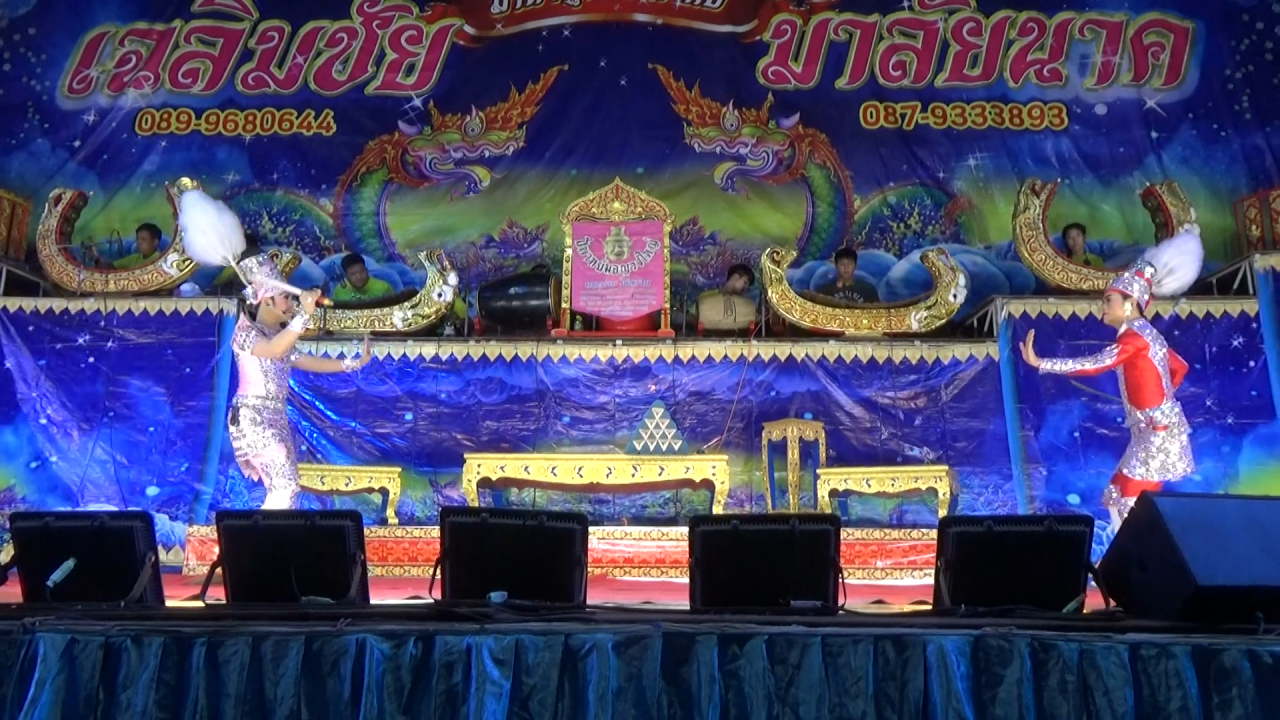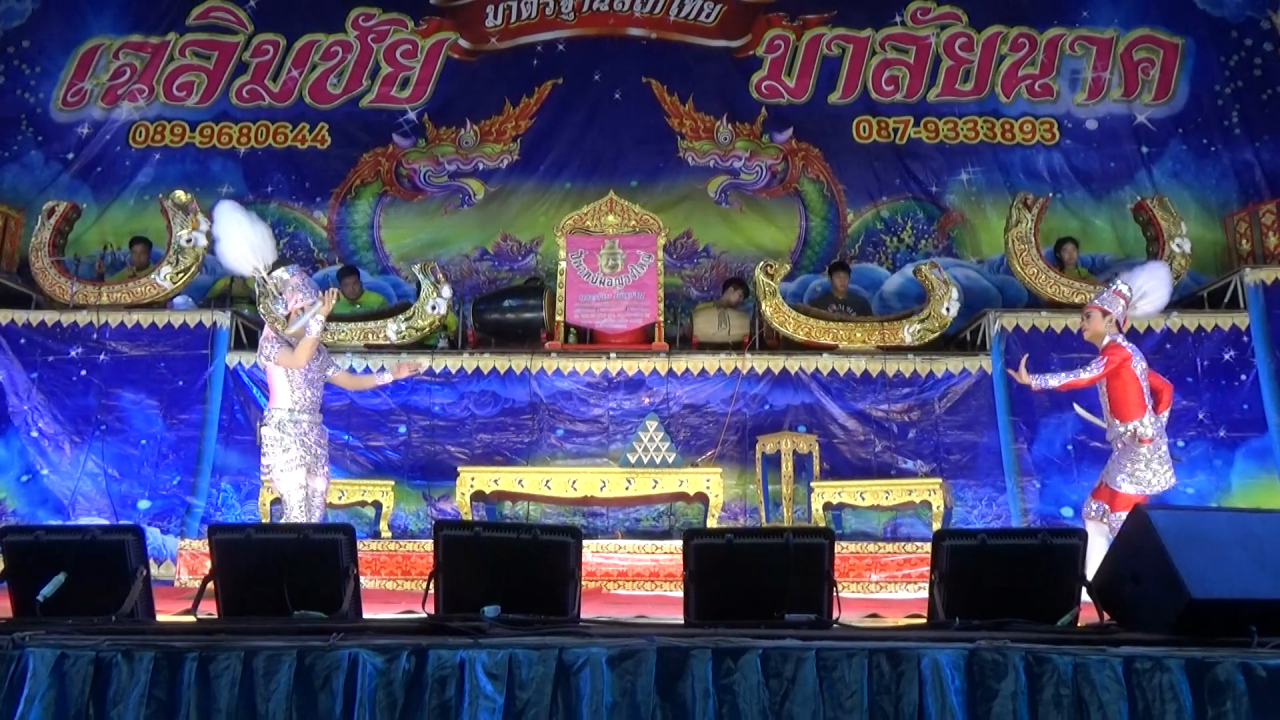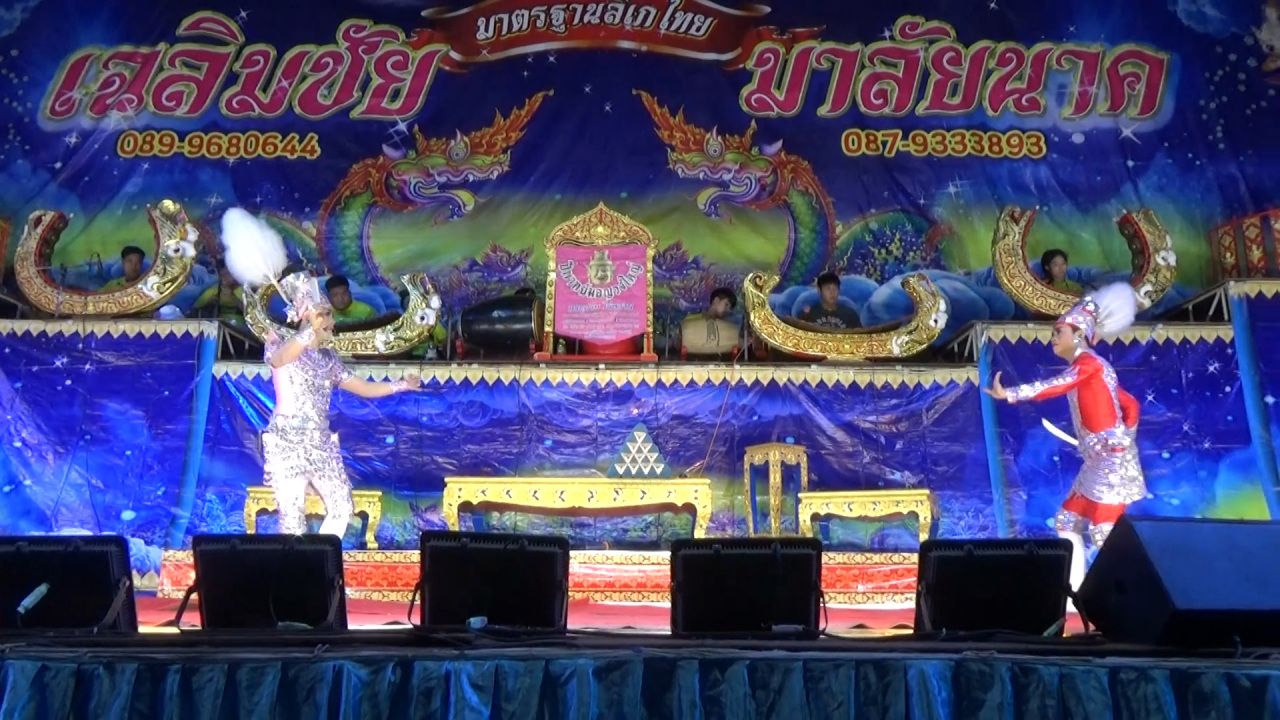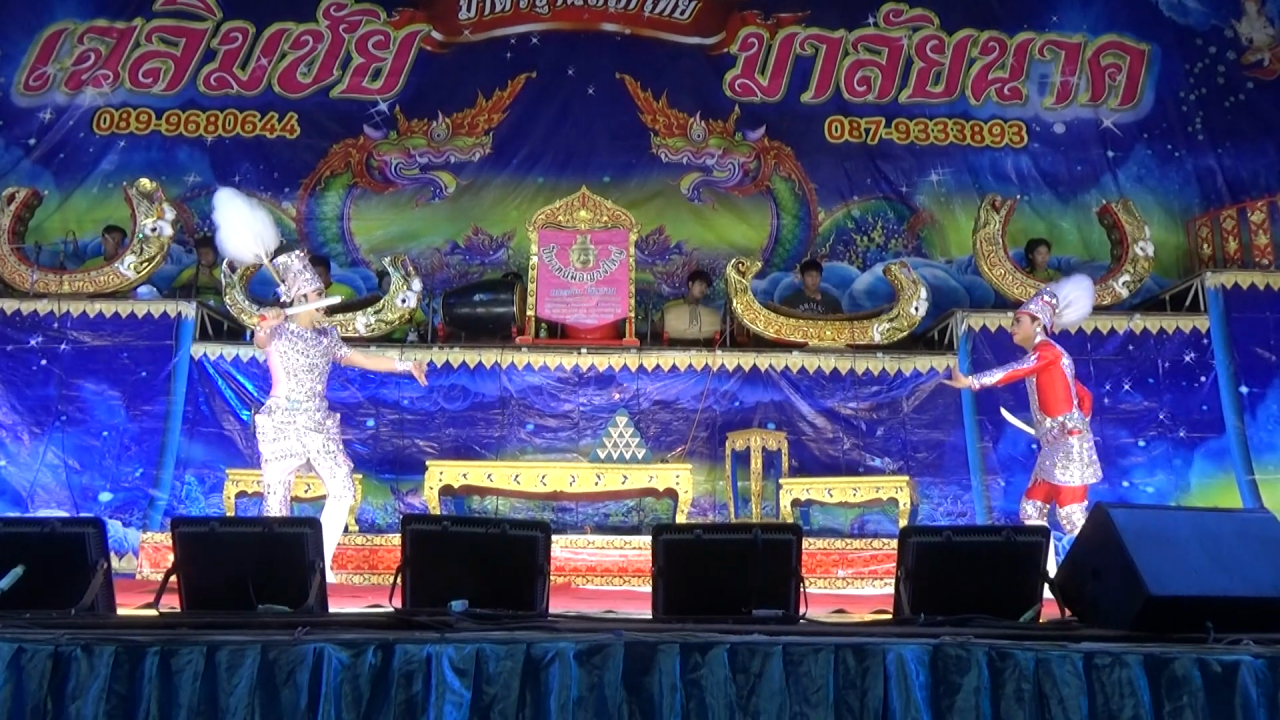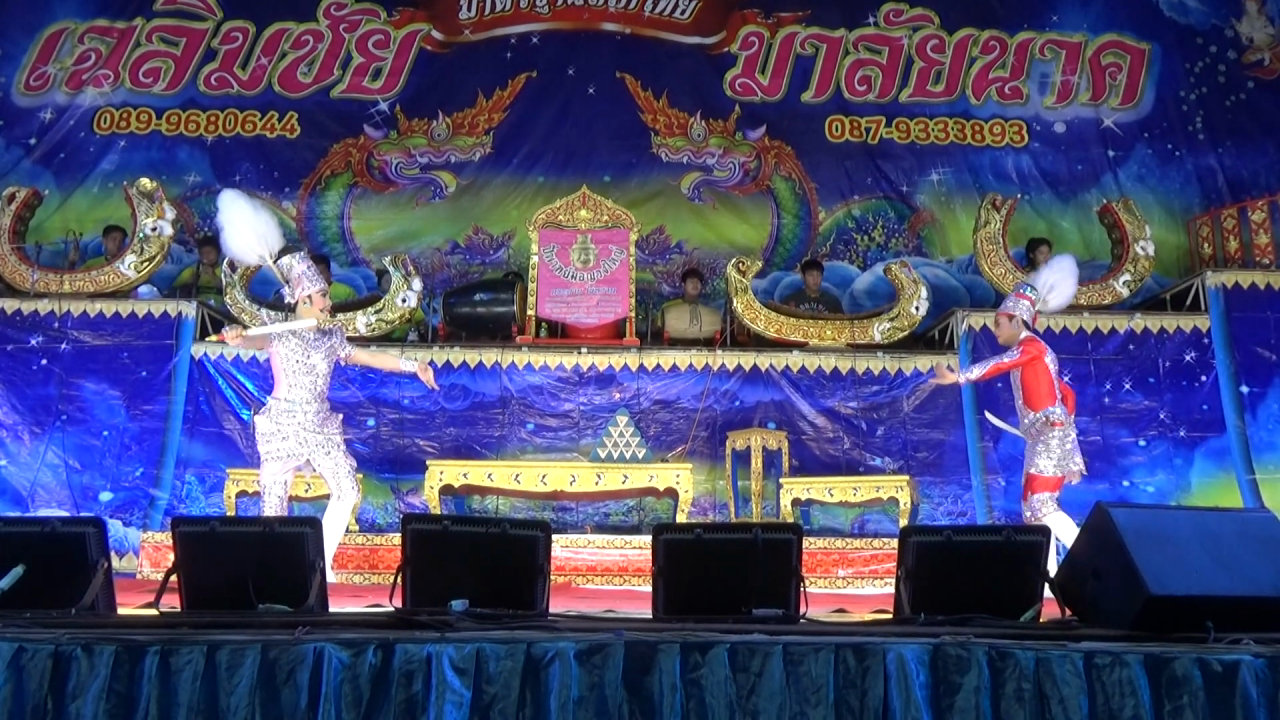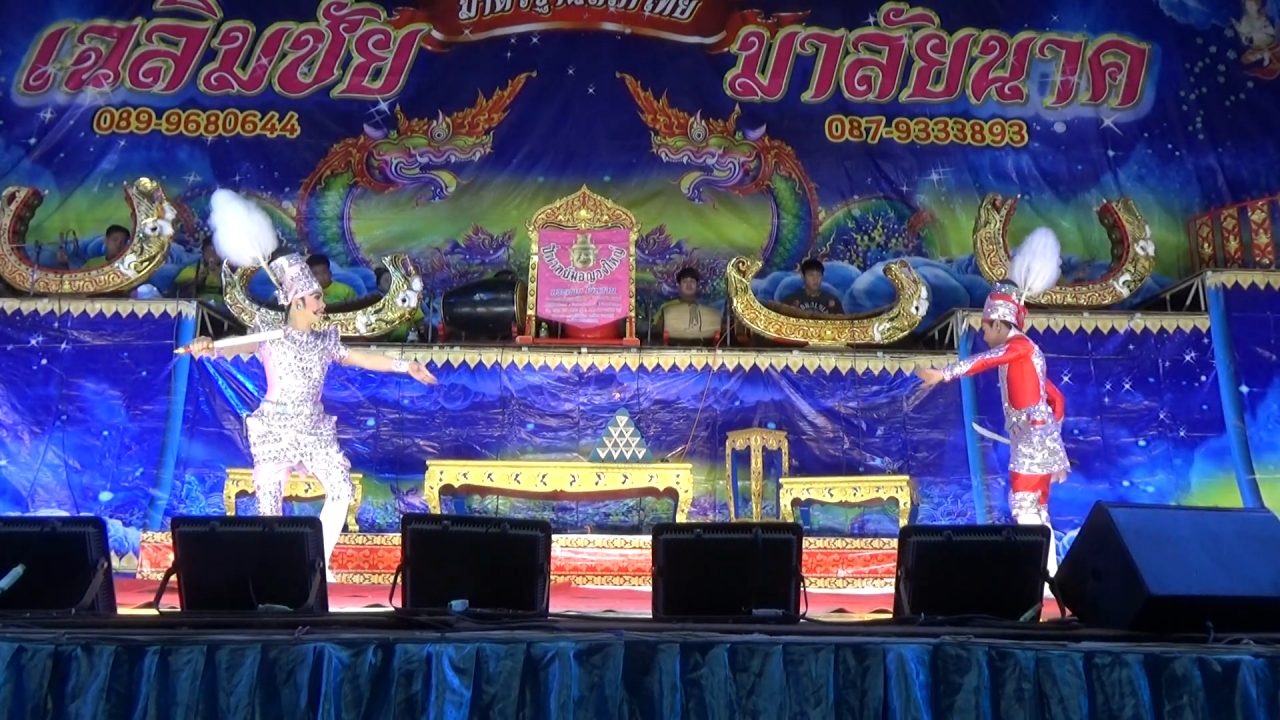
dt=0.3s
person 1, frame 1
left shoulder: (1136, 338)
right shoulder: (1145, 334)
left elbow: (1094, 365)
right elbow: (1181, 367)
left wrist: (1040, 363)
left hip: (1157, 434)
right hip: (1149, 433)
left knee: (1132, 508)
right knee: (1115, 497)
person 1, frame 2
left shoulder: (1118, 350)
right shoulder: (1121, 354)
left elbow: (1083, 376)
right elbow: (1165, 388)
left wrist: (1032, 380)
right wrist: (1156, 426)
left hip: (1140, 448)
right hip: (1128, 448)
left knee: (1122, 521)
right knee: (1095, 511)
right ankle: (1093, 581)
person 1, frame 3
left shoulder: (1089, 363)
right shoulder: (1088, 370)
left elbow: (1055, 386)
right elbow: (1131, 405)
left wrist: (1008, 394)
right wrist: (1126, 441)
left hip: (1111, 461)
right hip: (1097, 462)
left knee: (1104, 532)
right knee: (1066, 522)
right ankle: (1077, 590)
person 1, frame 4
left shoulder: (1049, 351)
right shoulder: (1044, 359)
left elbow: (1015, 371)
right elbow: (1085, 396)
left wrist: (972, 382)
right wrist: (1079, 428)
left hip: (1068, 445)
right hip: (1055, 447)
left knee: (1072, 517)
right knee: (1031, 510)
right ankle: (1049, 576)
person 1, frame 5
left shoulder: (1033, 346)
right shoulder: (1028, 354)
left elbow: (999, 364)
right elbow: (1068, 394)
left wrist: (958, 377)
right wrist: (1064, 429)
left hip: (1051, 439)
right hip: (1042, 441)
left knee: (1042, 506)
right knee: (1034, 510)
right ankle: (1051, 574)
person 1, frame 6
left shoulder: (1020, 345)
right shoulder: (1018, 353)
left elbow: (984, 360)
right elbow: (1056, 398)
left wrist: (943, 374)
right wrist: (1052, 434)
left hip: (1033, 436)
right hip: (1031, 437)
left knee: (1022, 505)
right knee: (1036, 509)
left ankle: (1042, 568)
right ankle: (1049, 571)
person 2, frame 1
left shoulder: (281, 335)
right shoulder: (245, 330)
left elbow: (312, 363)
right elbow: (276, 350)
left wrist: (356, 362)
right wrist: (304, 312)
left hip: (277, 420)
right hip: (252, 419)
left knee: (283, 489)
right knee: (285, 483)
person 2, frame 2
left shoulder: (318, 352)
right shoulder: (272, 341)
left elbow: (349, 381)
right elbow: (297, 361)
left wrist: (391, 375)
right wrist: (319, 317)
left hip: (312, 434)
right hip: (283, 433)
left knee: (314, 509)
right knee: (297, 509)
person 2, frame 3
left shoulder: (328, 359)
right shoulder: (279, 346)
left elbow: (362, 388)
right elbow: (282, 357)
left wrist: (400, 385)
right wrist: (311, 330)
left hip: (321, 443)
right hip: (287, 442)
left knee: (342, 509)
right knee: (293, 521)
person 2, frame 4
left shoulder: (326, 336)
right shoulder: (279, 331)
left elbow: (364, 360)
right elbow: (261, 340)
left wrist: (407, 366)
right wrist: (267, 325)
left hip: (319, 424)
right hip: (282, 423)
left knee: (342, 490)
right knee: (276, 498)
left ankle: (322, 562)
person 2, frame 5
left shoulder: (331, 337)
right shoulder: (279, 332)
left elbow: (371, 358)
right elbow: (257, 341)
left wrist: (413, 366)
right wrist: (239, 337)
left hip: (321, 426)
right hip: (284, 425)
left knee: (346, 489)
right knee: (274, 498)
left ankle: (322, 561)
person 2, frame 6
left shoulder: (325, 340)
right shoulder: (271, 334)
left elbow: (363, 358)
right elbow: (242, 345)
left wrist: (405, 366)
right wrist: (212, 349)
left hip: (314, 428)
right hip: (275, 427)
left knee: (342, 489)
right knee: (269, 499)
left ankle: (320, 561)
